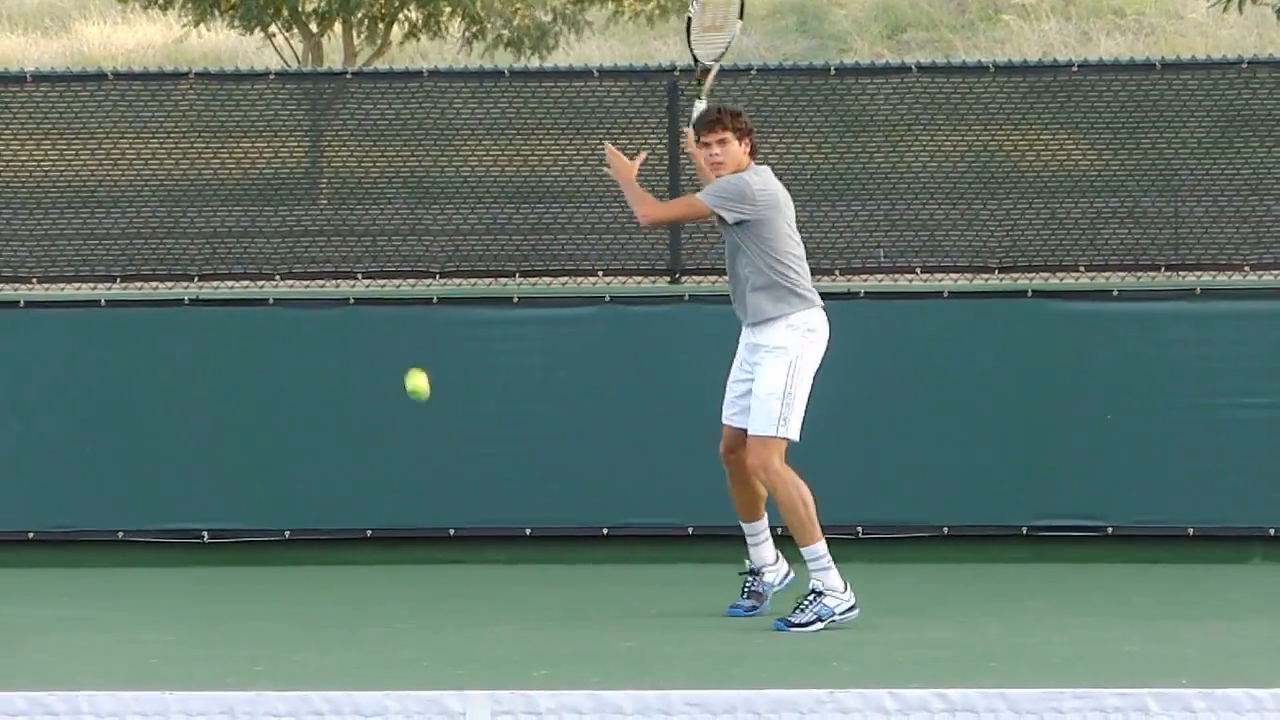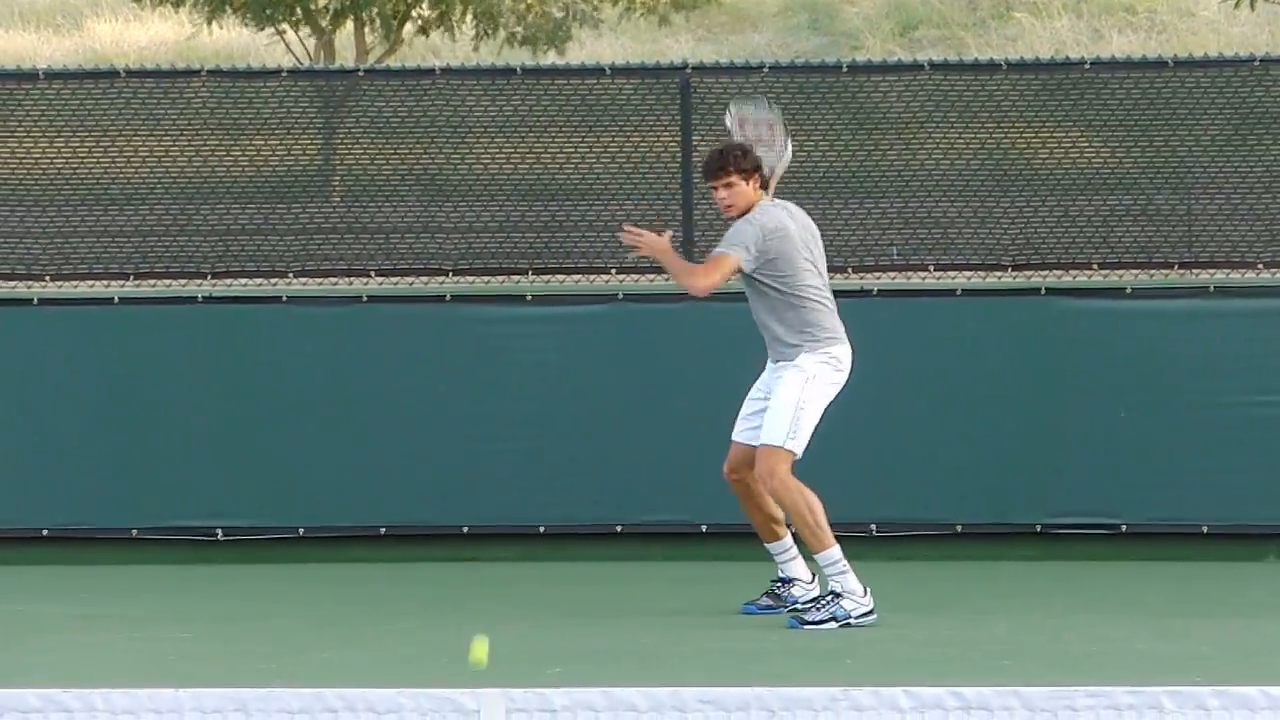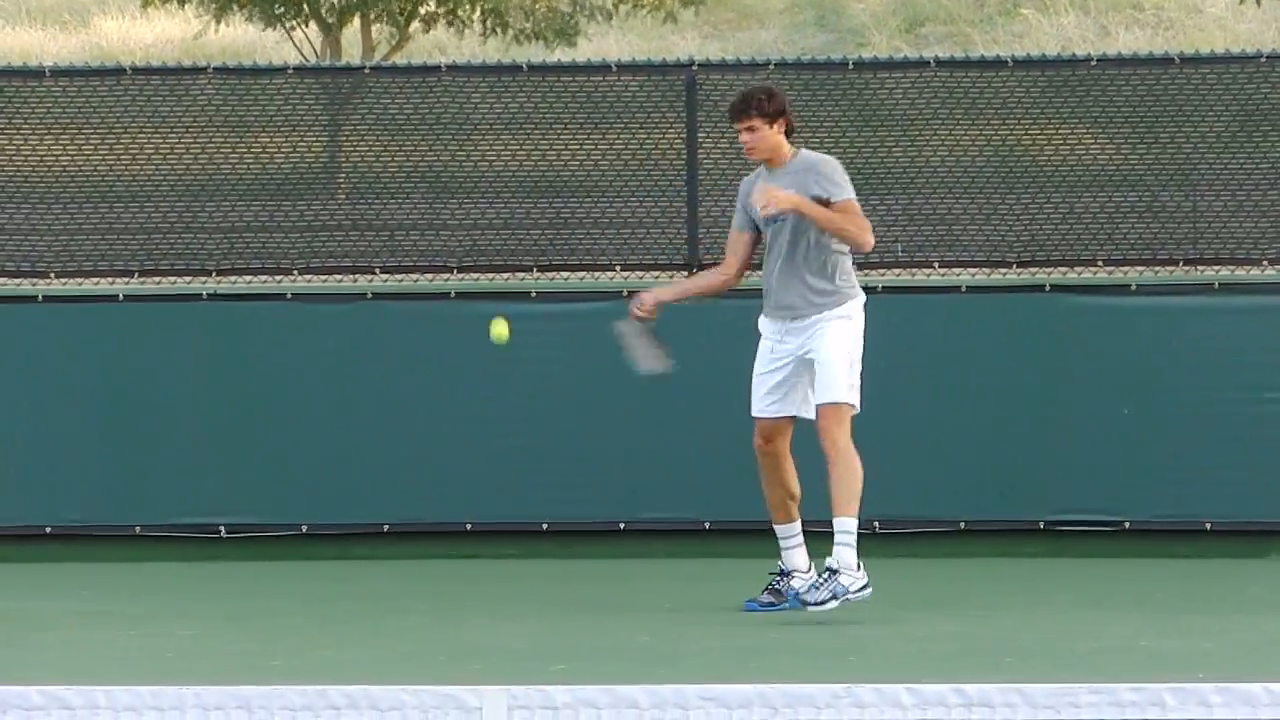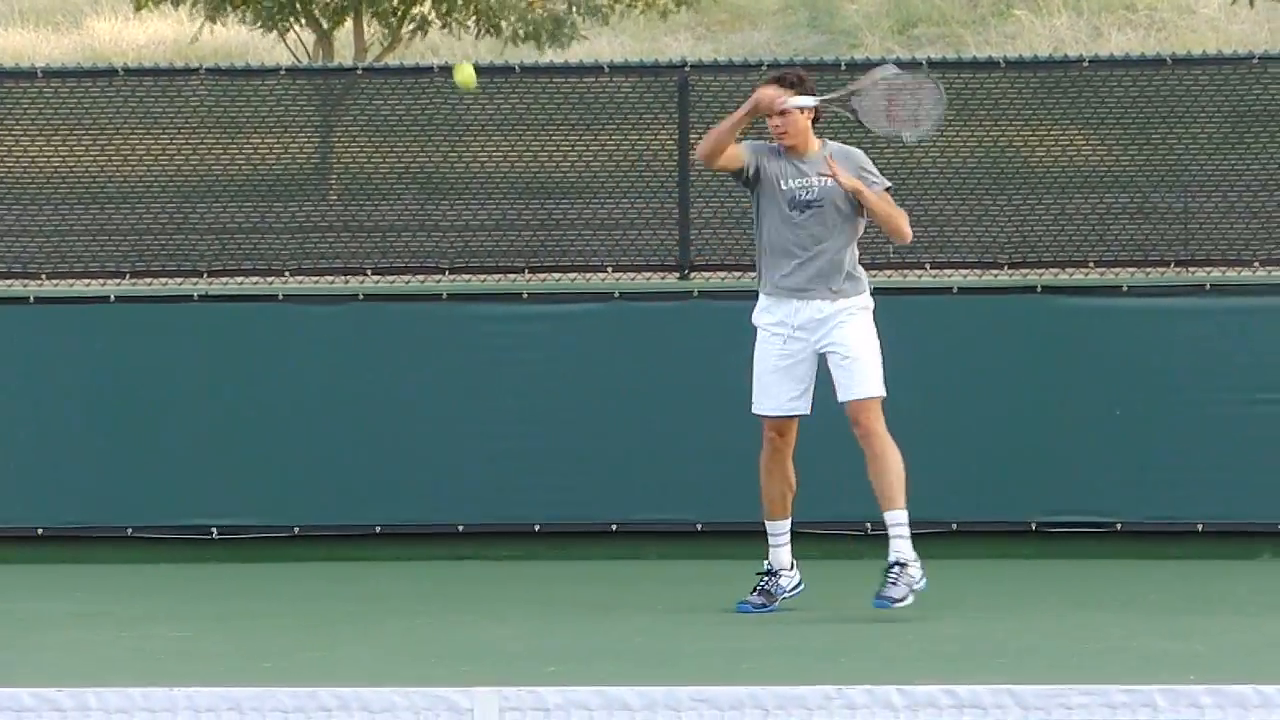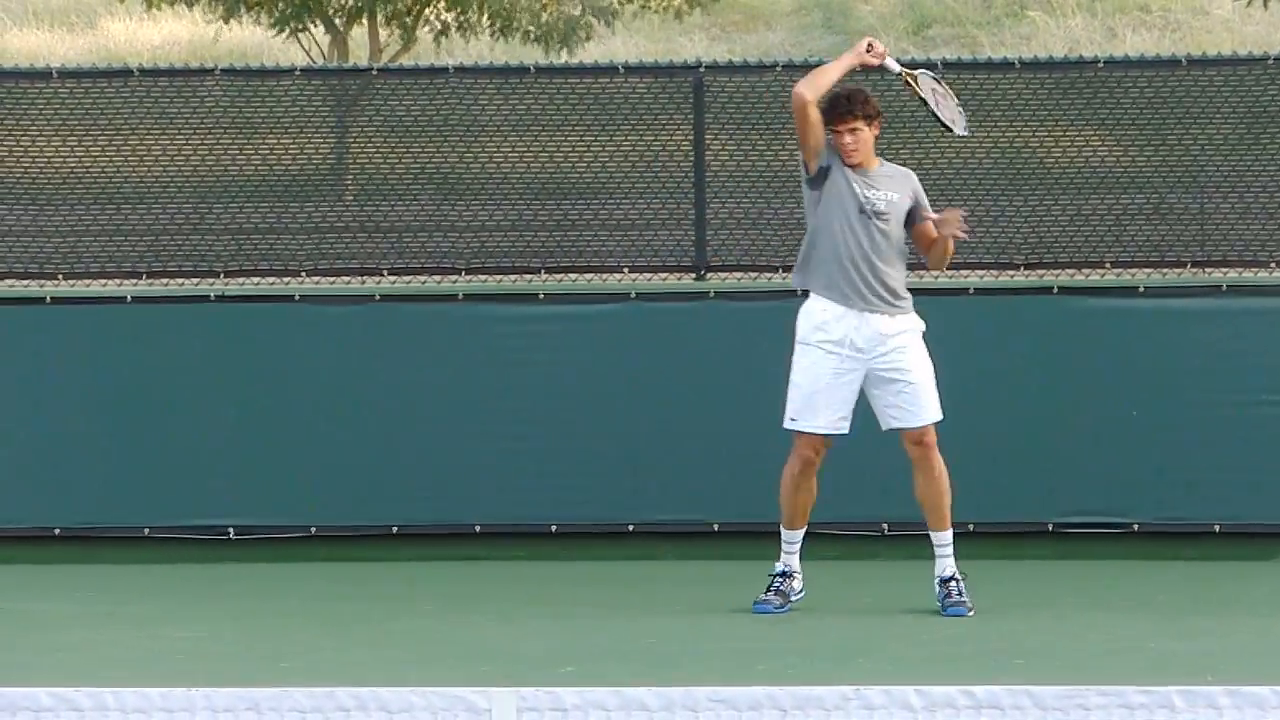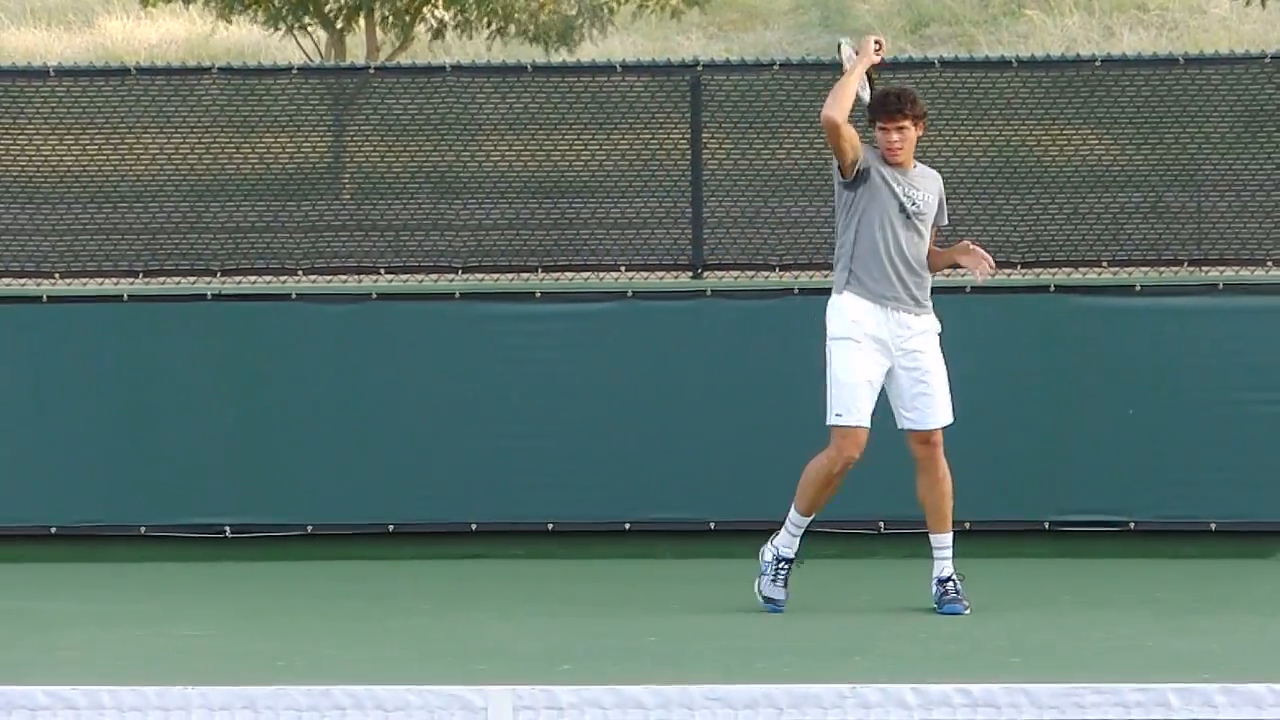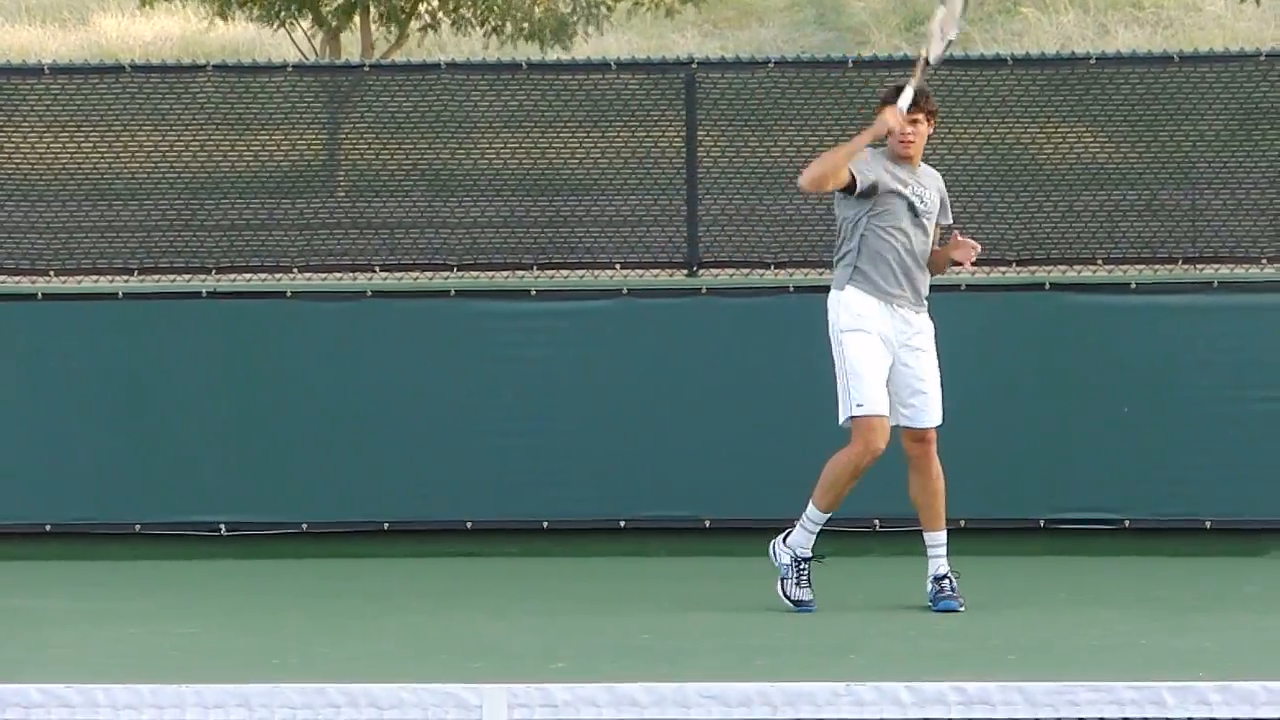
dt=0.2s
person 1, frame 1
left shoulder: (747, 184)
right shoulder: (737, 186)
left elbow: (651, 215)
left wrist: (626, 177)
right wrist: (703, 170)
left hip: (790, 332)
right hip: (760, 334)
left knee: (764, 461)
right knee: (732, 450)
left ankle: (832, 590)
right ankle: (766, 564)
person 1, frame 2
left shoulder: (755, 226)
right shoulder: (787, 214)
left elbow: (700, 284)
left wrist: (661, 250)
left hip: (813, 359)
right hip: (788, 362)
left knee: (772, 472)
right knee: (737, 471)
left ankle: (850, 593)
right ankle: (797, 579)
person 1, frame 3
left shoulder: (821, 167)
right shoulder: (751, 189)
left elbow: (863, 239)
right elbow: (730, 271)
left wrist: (801, 204)
right wrist: (665, 294)
left hip: (833, 316)
right hip: (780, 326)
left knee: (832, 428)
right knee: (767, 442)
left ankle: (846, 565)
right ankle: (795, 569)
person 1, frame 4
left shoulder: (849, 160)
right shoulder: (759, 159)
left elbow: (900, 231)
right elbow: (705, 155)
left wrist: (856, 188)
right wrist: (748, 107)
left hip: (845, 309)
right hip: (783, 313)
left knee: (868, 424)
right knee: (776, 438)
left ankle: (903, 557)
right ankle: (780, 568)
person 1, frame 5
left shoulder: (903, 181)
right shoulder: (821, 166)
left elbow: (934, 257)
right elbow: (802, 99)
left wrist: (945, 230)
right wrist: (854, 58)
left hip: (893, 327)
right hip: (828, 326)
left knee: (923, 444)
right knee: (806, 451)
left ankle: (948, 572)
right ankle: (788, 570)
person 1, frame 6
left shoulder: (932, 182)
right shoulder: (859, 167)
right elbow: (831, 118)
left wrist: (957, 254)
right wrist: (860, 61)
left hip: (915, 324)
right hip: (857, 318)
left knee: (929, 447)
right knee: (846, 448)
left ankle: (944, 572)
right ankle: (782, 548)
person 1, frame 7
left shoulder: (934, 182)
right shoulder: (866, 165)
right elbow: (811, 180)
left wrist: (951, 251)
right wrist: (871, 130)
left hip: (912, 319)
right hip: (860, 312)
left knee: (923, 446)
right knee: (870, 439)
left ankle: (939, 571)
right ankle: (795, 545)
